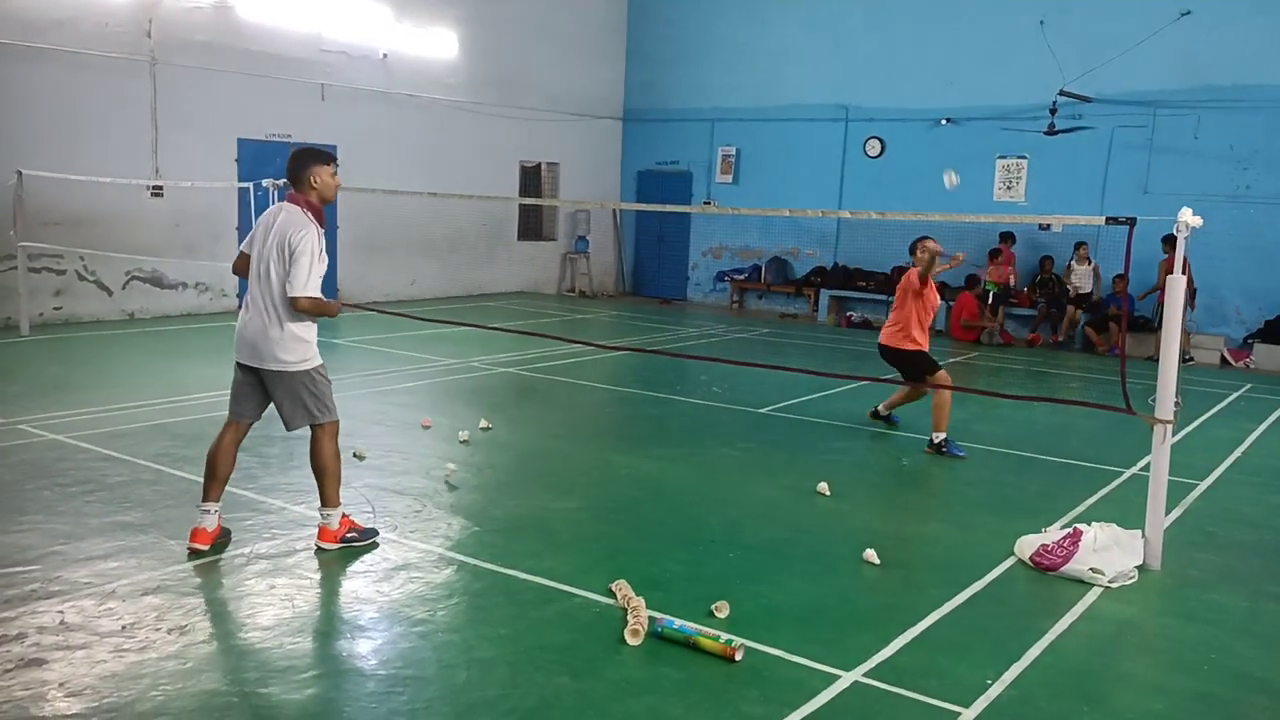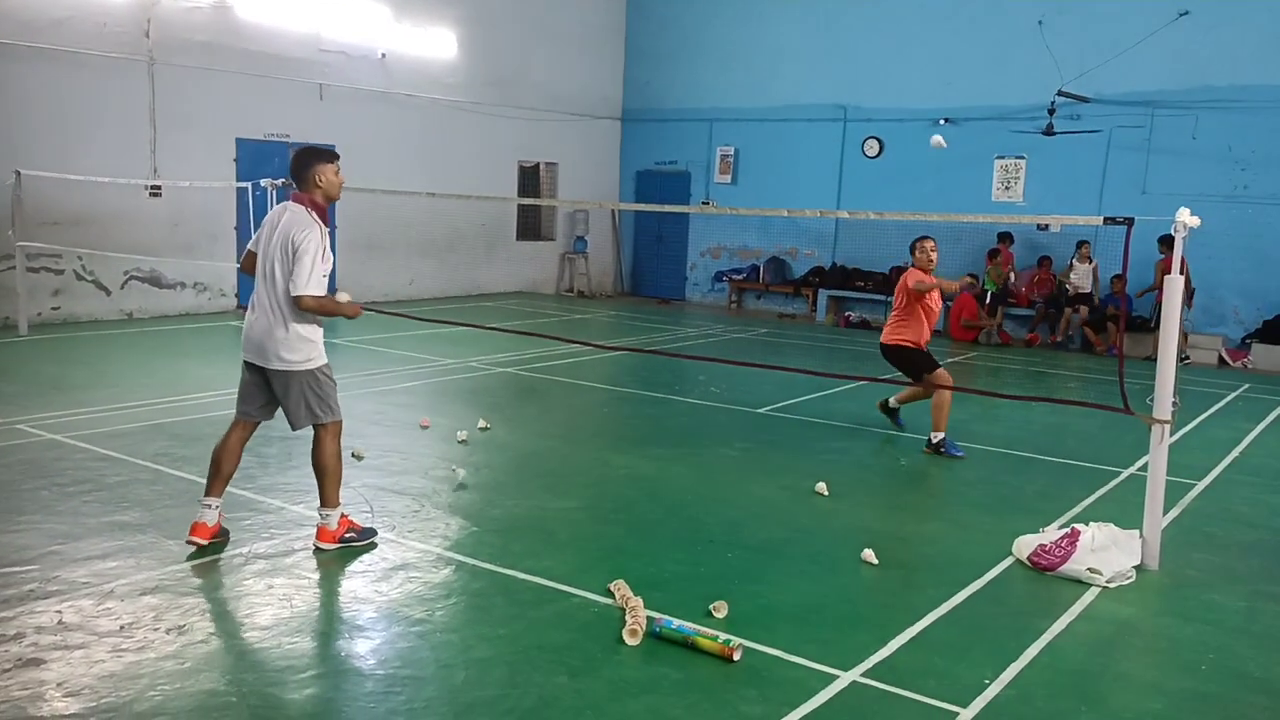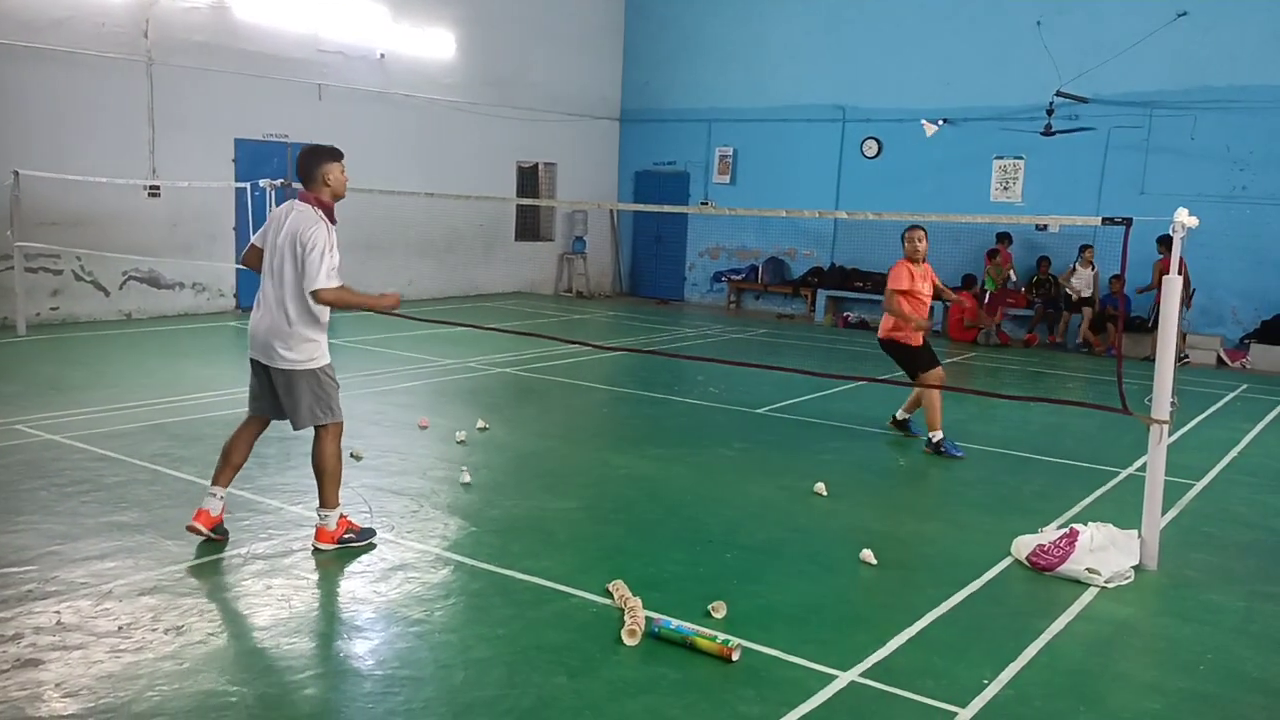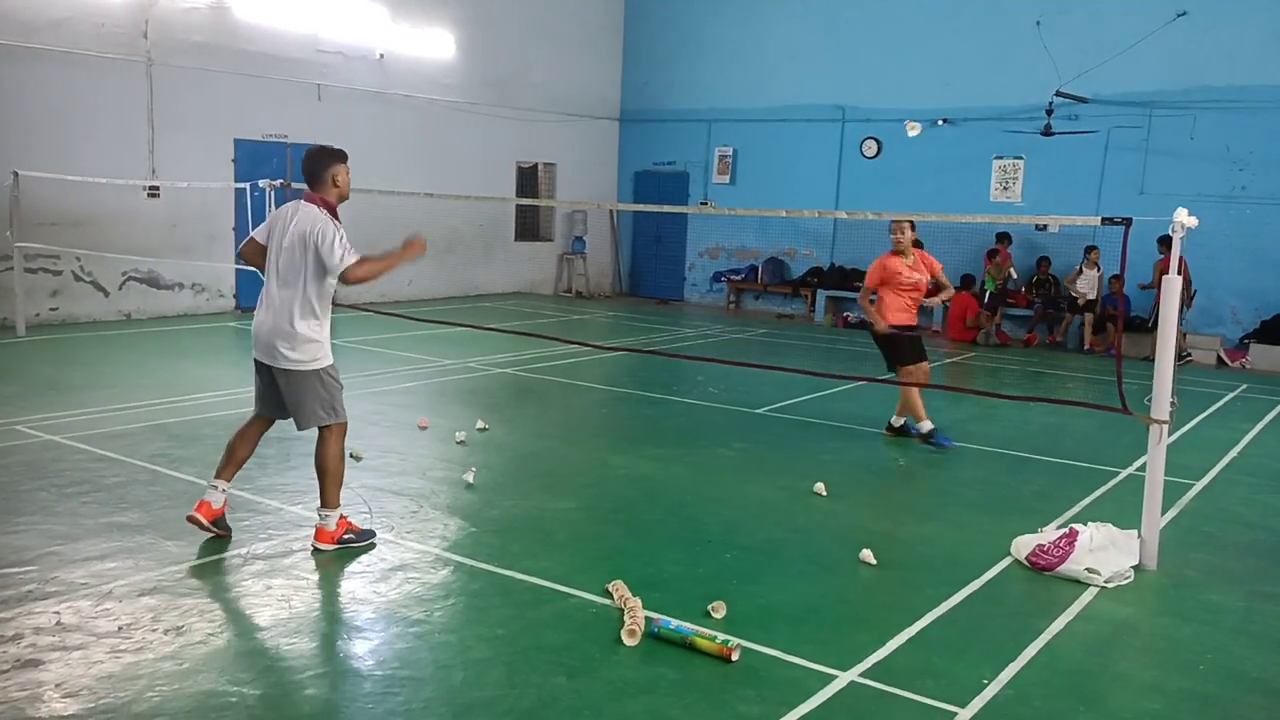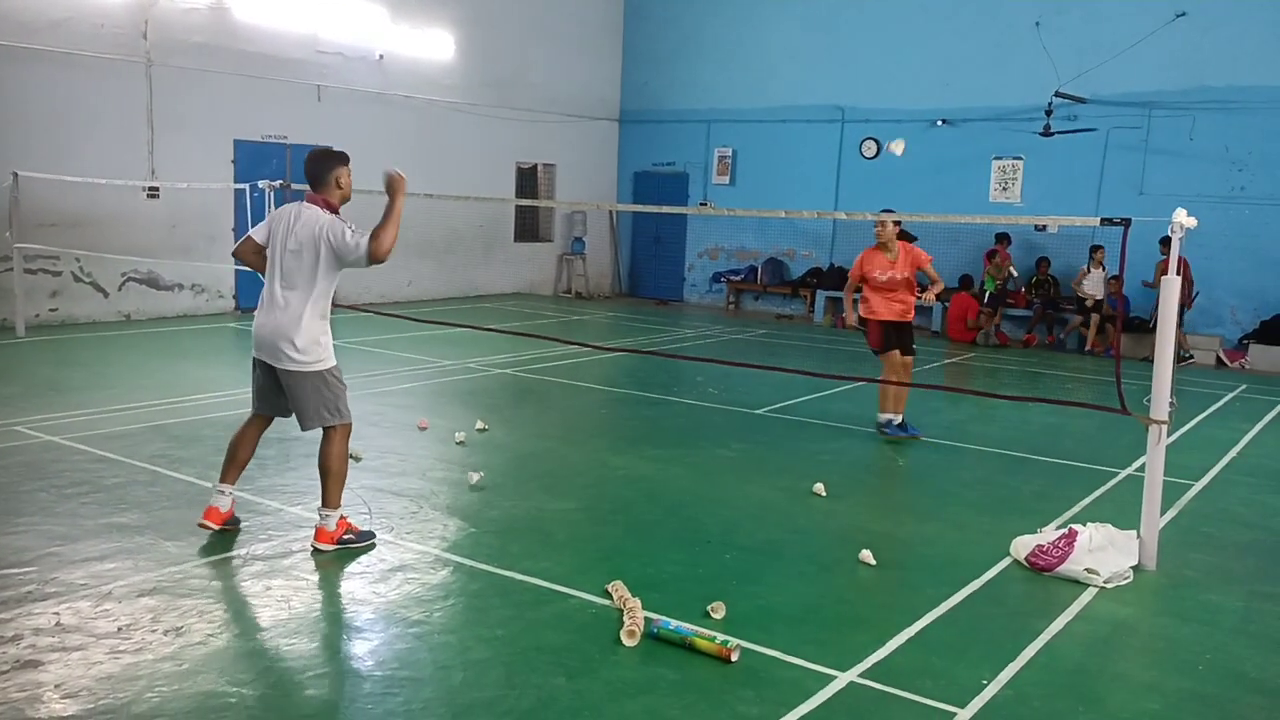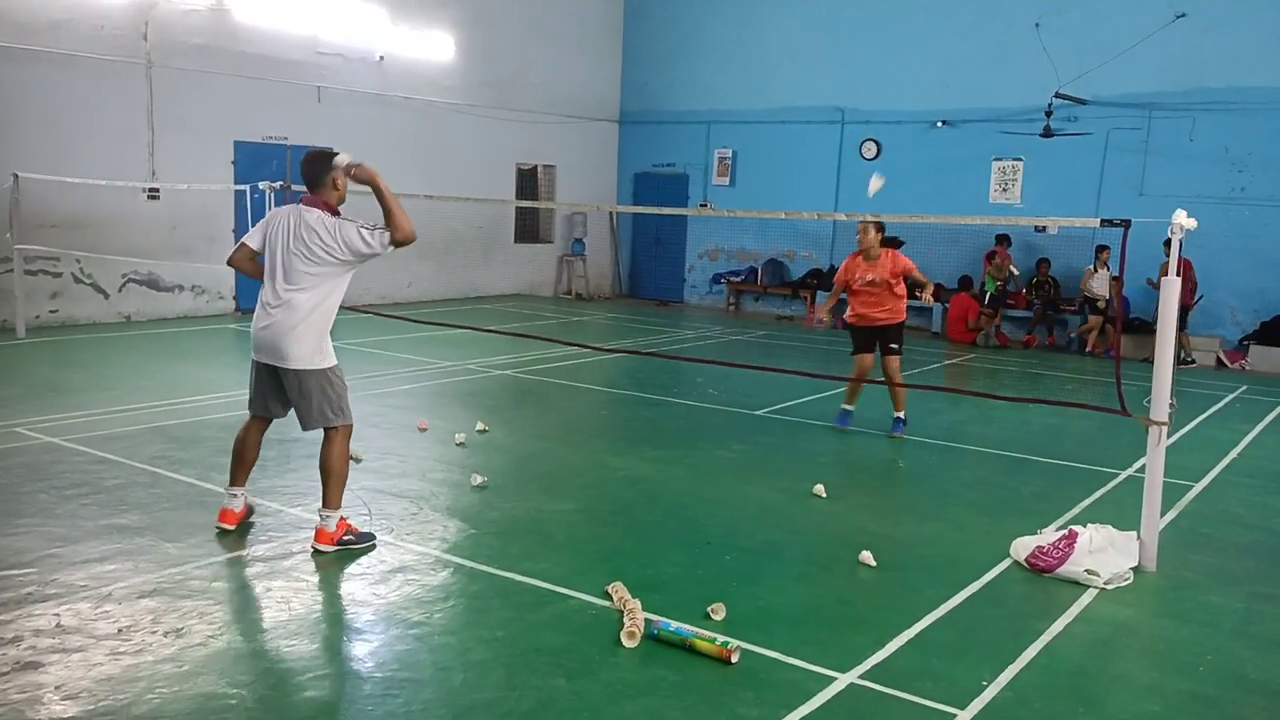
dt=0.1s
person 1, frame 1
left shoulder: (271, 215)
right shoulder: (306, 231)
left elbow: (240, 267)
right elbow: (302, 302)
right wrist: (332, 307)
left hip: (251, 342)
right hip: (289, 349)
left knee: (235, 427)
right knee: (325, 427)
left ankle: (206, 524)
right ankle: (332, 525)
person 1, frame 2
left shoulder: (279, 215)
right shoulder: (310, 231)
left elbow: (249, 264)
right elbow: (306, 301)
right wrist: (343, 309)
left hip: (259, 341)
right hip: (295, 347)
left knee: (243, 424)
right knee: (329, 427)
left ankle: (207, 520)
right ankle: (332, 524)
person 1, frame 3
left shoulder: (283, 212)
right shoulder: (317, 228)
left elbow: (250, 258)
right elbow: (323, 294)
right wrist: (375, 302)
left hip: (264, 338)
right hip: (299, 346)
left knee: (255, 421)
right knee: (329, 427)
left ankle: (210, 510)
right ankle: (330, 525)
person 1, frame 4
left shoulder: (285, 212)
right shoulder: (323, 226)
left elbow: (248, 251)
right elbow: (350, 273)
right wrist: (402, 256)
left hip: (267, 337)
right hip: (301, 345)
left knee: (261, 418)
right knee: (333, 427)
left ankle: (212, 500)
right ankle: (330, 526)
person 1, frame 5
left shoulder: (284, 213)
right shoulder: (330, 227)
left elbow: (244, 251)
right elbow: (378, 251)
right wrist: (396, 198)
left hip: (268, 337)
right hip: (304, 347)
left knee: (260, 417)
right knee: (337, 427)
left ankle: (218, 505)
right ankle: (330, 526)
person 1, frame 6
left shoulder: (278, 217)
right shoulder: (340, 232)
left elbow: (238, 259)
right elbow: (404, 234)
right wrist: (377, 184)
left hip: (266, 338)
right hip: (304, 348)
left knee: (258, 418)
right knee: (338, 429)
left ankle: (233, 506)
right ankle: (330, 527)
person 2, frame 1
left shoulder: (925, 278)
right shoulder: (914, 276)
right elbow: (924, 273)
right wrist: (932, 254)
left hip: (908, 344)
right hip: (901, 345)
left knee: (920, 388)
right knee: (943, 383)
left ankle: (881, 411)
right ankle: (938, 441)
person 2, frame 2
left shoulder: (926, 276)
right shoulder: (914, 276)
right elbow: (920, 287)
left wrist: (955, 286)
right wrist: (949, 286)
left hip: (912, 342)
right hip: (901, 343)
left knee: (929, 385)
right knee: (944, 382)
left ankle: (891, 404)
right ankle: (938, 441)
person 2, frame 3
left shoulder: (927, 268)
right shoulder: (901, 269)
left elbow: (940, 289)
right elbow: (890, 303)
left wrist: (954, 298)
right wrist: (913, 321)
left hip: (914, 337)
right hip: (897, 336)
left knee: (935, 380)
right knee: (933, 381)
left ankle: (901, 417)
right ankle: (935, 439)
person 2, frame 4
left shoulder: (925, 260)
right shoulder: (884, 263)
left elbow: (949, 289)
right elbow: (864, 297)
left wrist: (940, 297)
right wrist: (876, 321)
left hip: (910, 325)
right hip: (888, 326)
left knee: (923, 373)
right knee: (910, 374)
left ankle: (897, 423)
right ankle: (927, 431)
person 2, frame 5
left shoulder: (912, 252)
right shoulder: (866, 256)
left elbow: (938, 282)
right elbow: (849, 288)
left wrist: (931, 291)
right wrist: (849, 311)
left hip: (903, 318)
right hip: (875, 317)
left knee: (906, 366)
right knee: (893, 362)
left ankle: (896, 419)
right ankle: (885, 418)
person 2, frame 6
left shoulder: (896, 259)
right shoulder: (851, 262)
left elbow: (925, 282)
right elbow: (836, 291)
left wrist: (927, 292)
right wrist: (825, 311)
left hip: (892, 320)
right hip: (861, 320)
left knee: (892, 369)
right knee: (863, 366)
left ankle: (899, 417)
right ankle: (848, 407)
